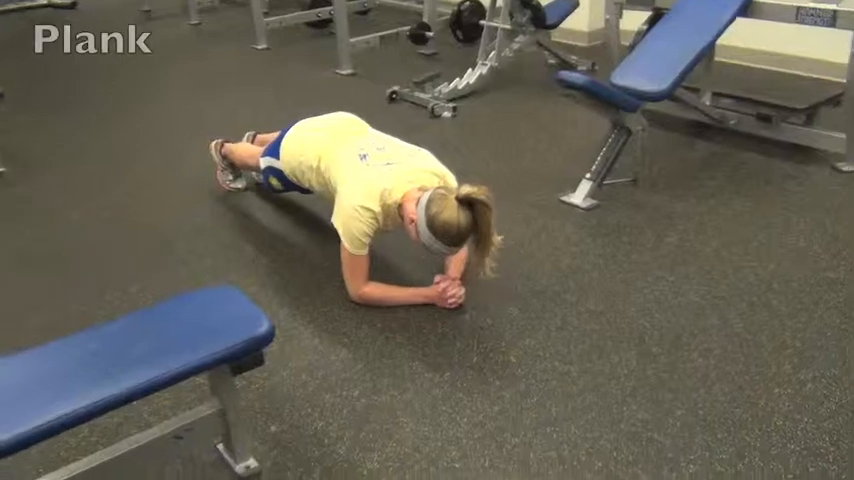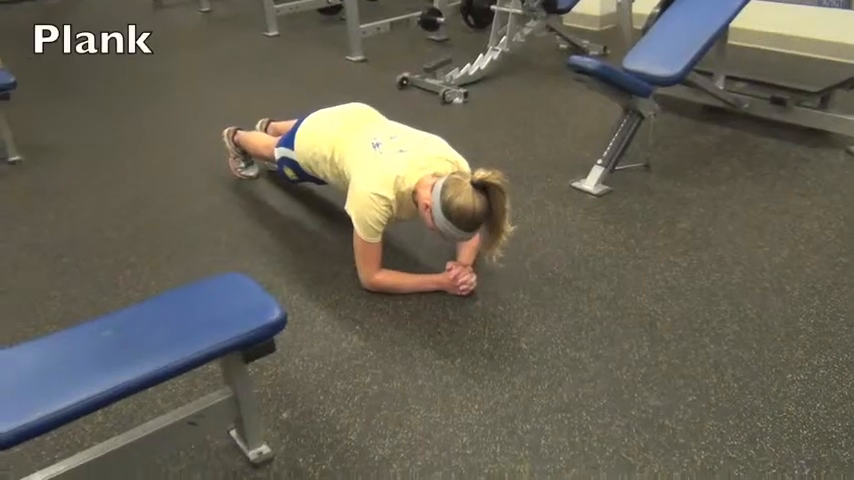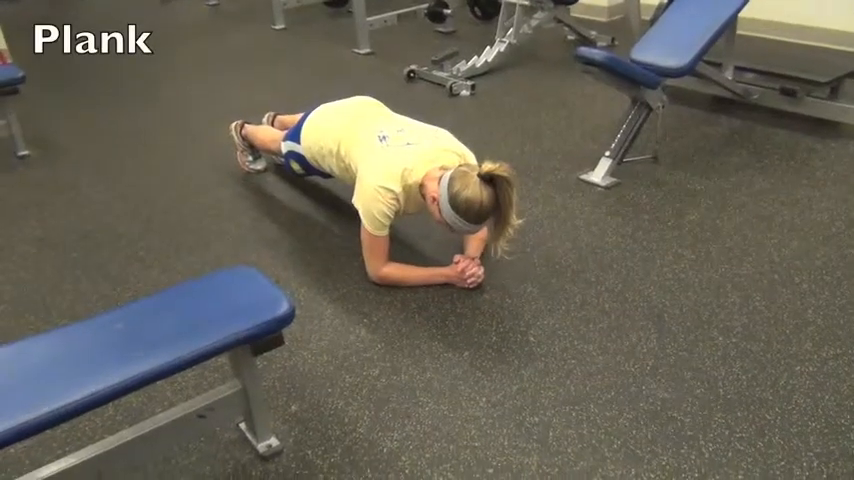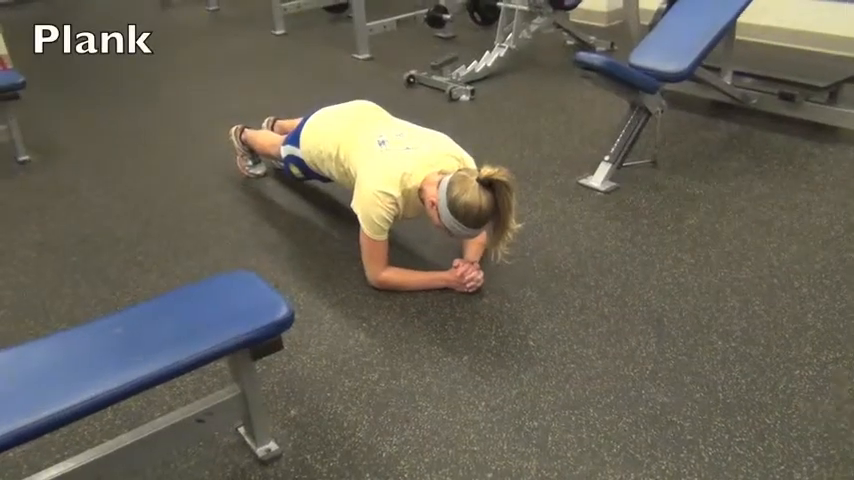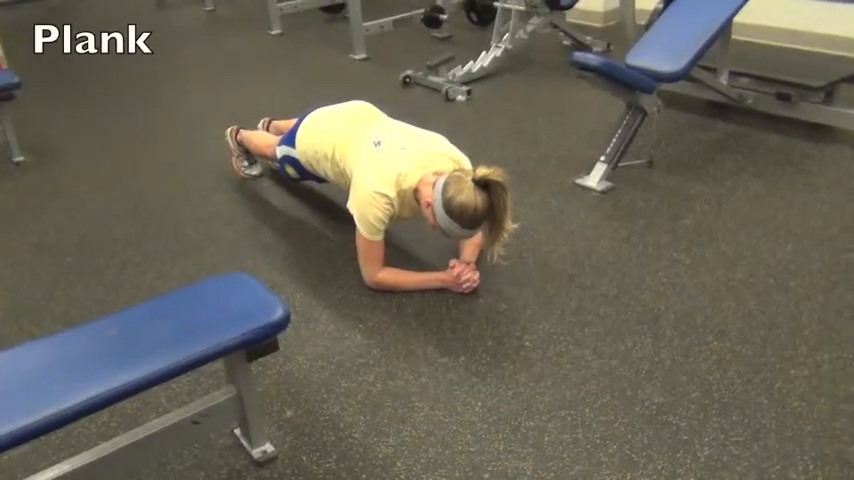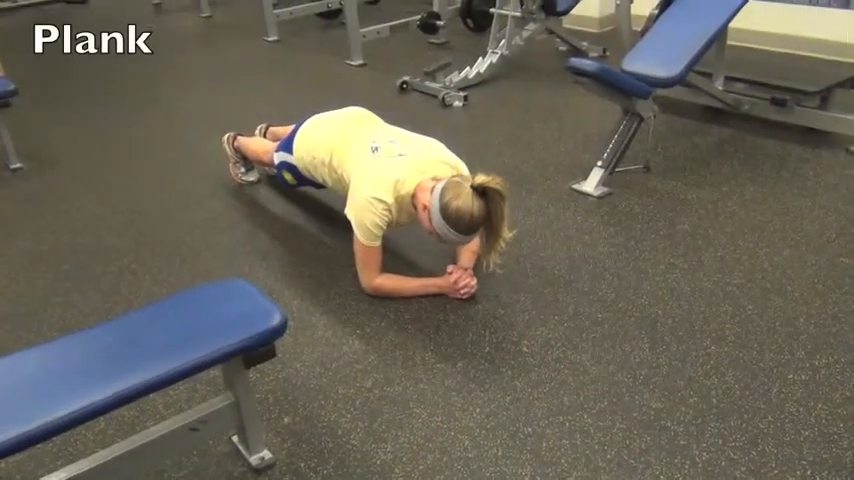
dt=0.4s
person 1, frame 1
left shoulder: (441, 181)
right shoulder: (362, 206)
left elbow: (458, 243)
right elbow: (358, 290)
left wrist: (453, 279)
right wrist: (430, 295)
left hip: (343, 127)
right hip: (297, 148)
right knee: (261, 163)
left ankle: (256, 139)
right ankle: (224, 151)
person 1, frame 2
left shoulder: (456, 169)
right shoulder: (375, 194)
left elbow: (471, 227)
right elbow: (370, 277)
left wrist: (464, 265)
right wrist: (441, 282)
left hip: (356, 118)
right hip: (312, 140)
right knee: (276, 151)
left ankle: (270, 126)
right ankle: (236, 138)
person 1, frame 3
left shoulder: (462, 161)
right shoulder: (383, 188)
left elbow: (478, 224)
right elbow: (377, 271)
left wrist: (472, 258)
right wrist: (449, 275)
left hip: (363, 112)
right hip: (318, 133)
right knee: (282, 146)
left ankle: (276, 120)
right ankle: (244, 132)
person 1, frame 4
left shoulder: (462, 166)
right shoulder: (382, 192)
left elbow: (477, 227)
right elbow: (377, 275)
left wrist: (471, 263)
right wrist: (448, 279)
left hip: (362, 116)
right hip: (318, 137)
right knee: (282, 150)
left ankle: (276, 124)
right ankle: (244, 137)
person 1, frame 5
left shoulder: (457, 166)
right shoulder: (377, 193)
left elbow: (473, 228)
right elbow: (373, 276)
left wrist: (467, 263)
right wrist: (445, 279)
left hip: (357, 117)
right hip: (314, 137)
right knee: (278, 151)
left ankle: (270, 125)
right ankle: (239, 138)
person 1, frame 6
left shoulder: (455, 173)
right shoulder: (376, 199)
left elbow: (471, 231)
right elbow: (371, 282)
left wrist: (464, 269)
right wrist: (442, 285)
left hip: (355, 122)
right hip: (312, 143)
right knee: (274, 157)
left ankle: (268, 131)
right ankle: (237, 144)
